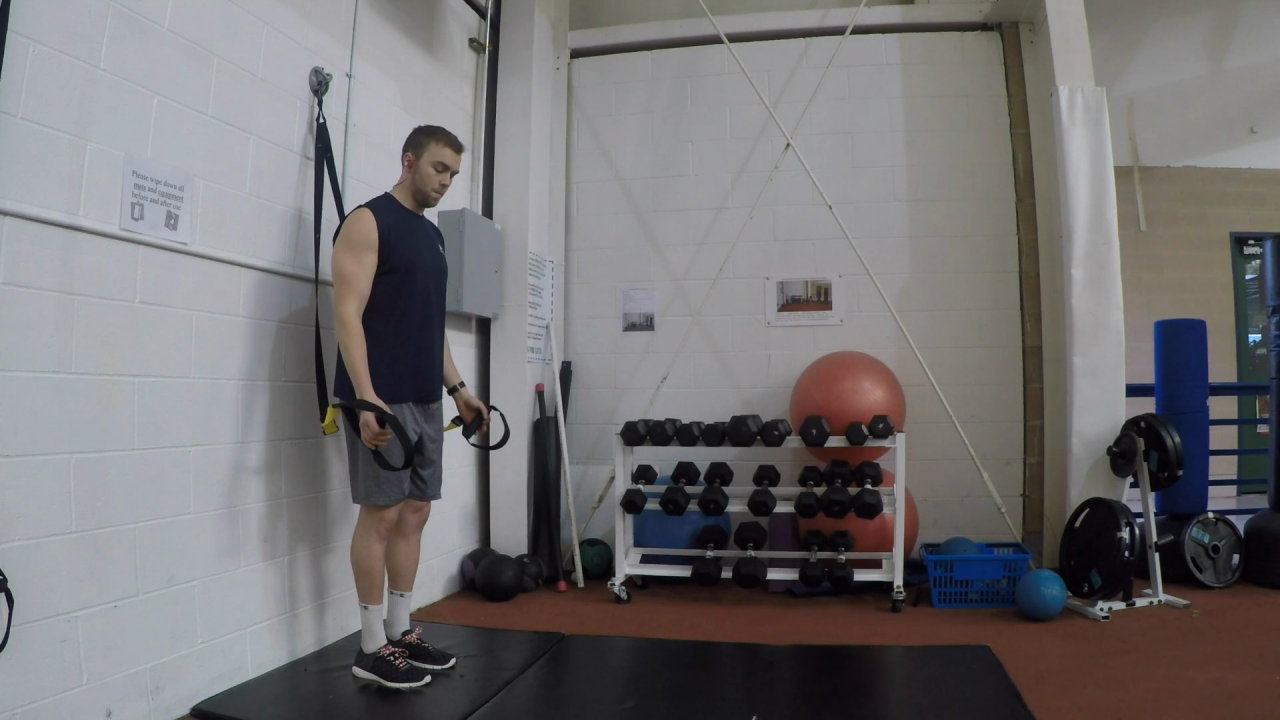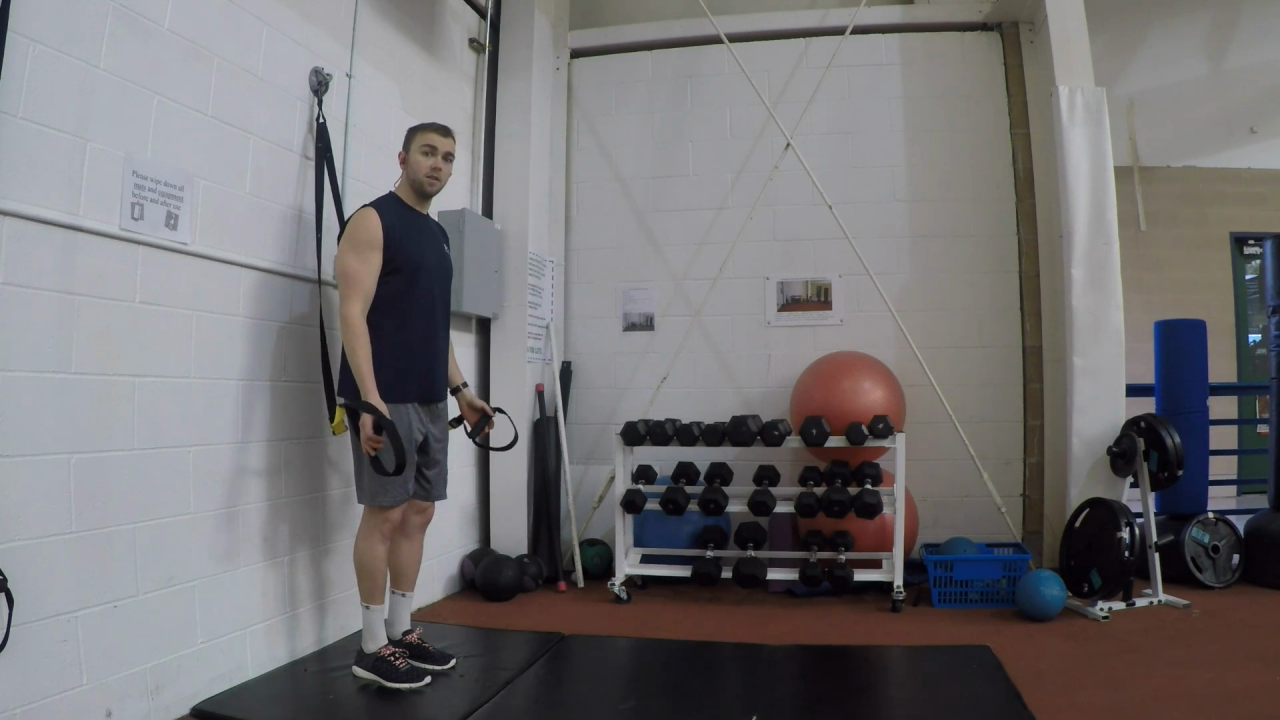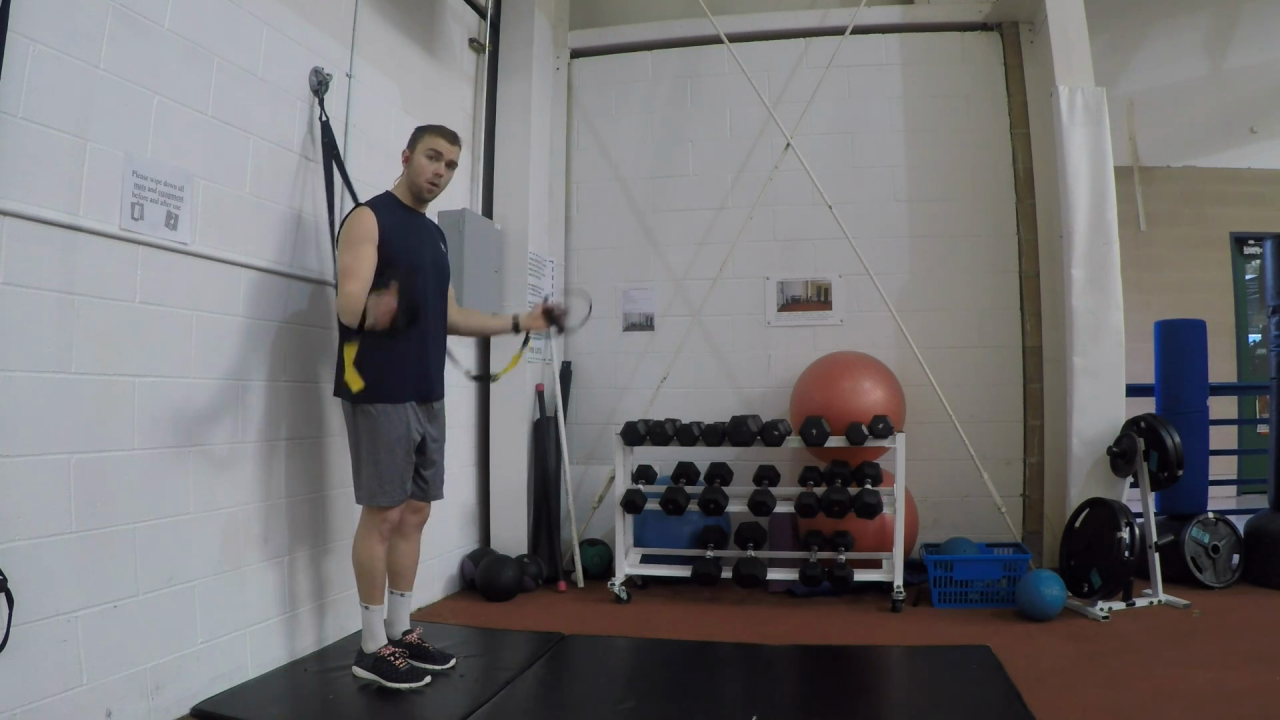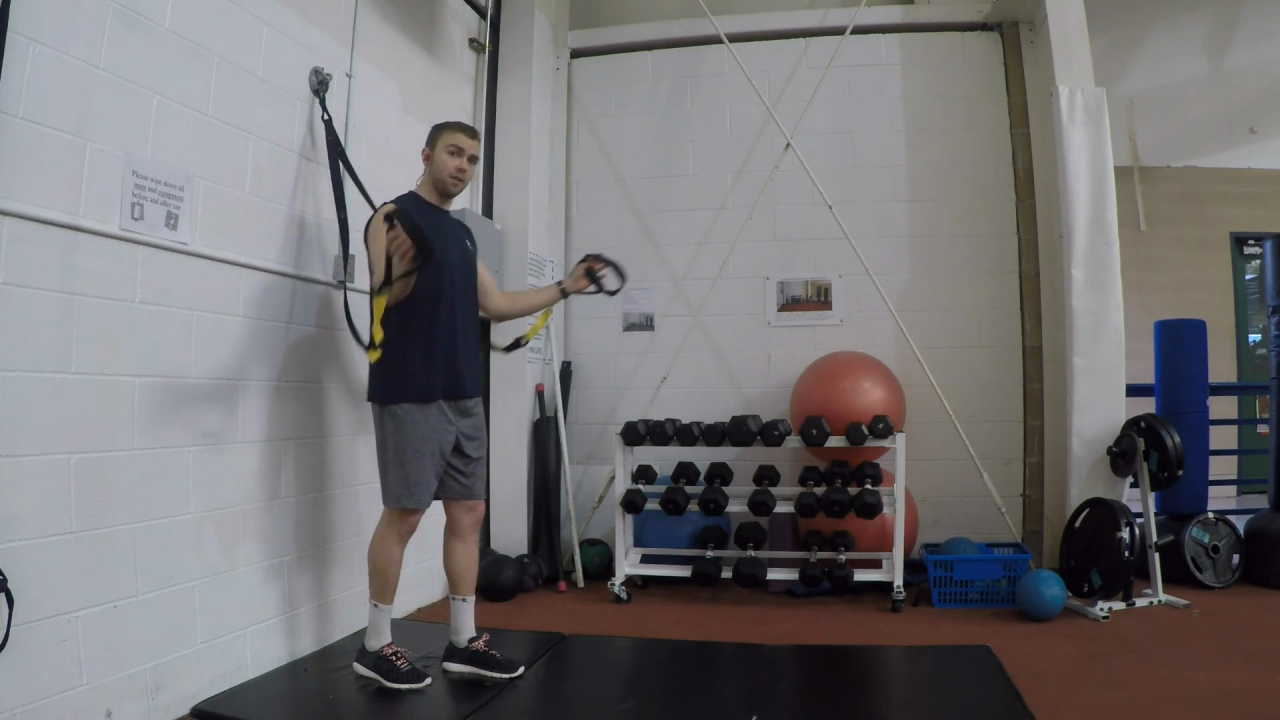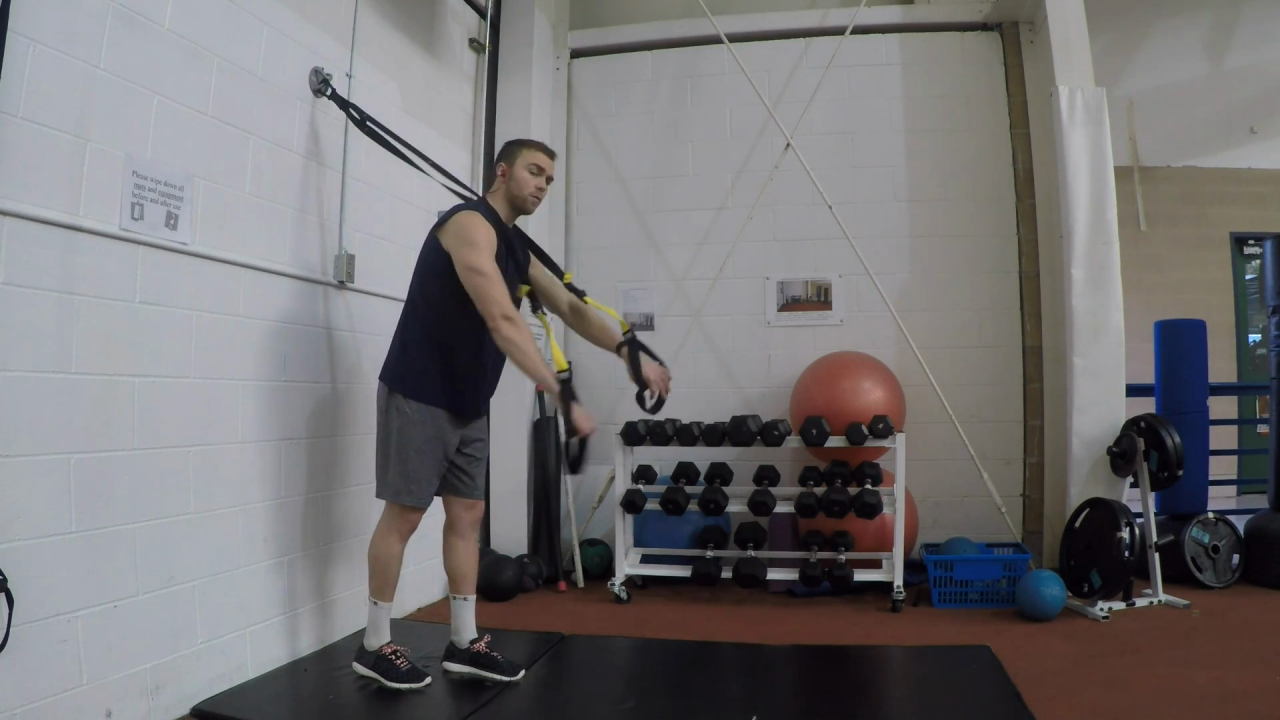
dt=1s
person 1, frame 1
left shoulder: (431, 234)
right shoulder: (368, 222)
right elbow: (347, 313)
left wrist: (456, 387)
right wrist: (366, 397)
left hip: (424, 399)
right hip: (382, 400)
left knee: (414, 514)
right knee: (381, 515)
left ankle: (401, 631)
right ankle: (372, 647)
person 1, frame 2
left shoulder: (437, 234)
right shoulder: (373, 220)
right elbow: (353, 313)
left wrist: (460, 388)
right wrist: (370, 398)
left hip: (430, 400)
right hip: (387, 399)
left knee: (418, 513)
right knee: (384, 514)
left ankle: (401, 631)
right ankle: (372, 646)
person 1, frame 3
left shoulder: (434, 234)
right shoulder: (369, 219)
right elbow: (346, 305)
left wrist: (518, 322)
right wrist: (373, 312)
left hip: (427, 394)
right hip: (381, 394)
left knee: (414, 513)
right knee: (383, 514)
left ankle: (400, 630)
right ankle: (373, 646)
person 1, frame 4
left shoulder: (461, 233)
right shoulder: (395, 217)
left elbow: (496, 305)
right elbow: (389, 289)
left wrist: (565, 286)
right wrist: (404, 262)
left hip: (463, 396)
right hip: (410, 396)
left knee: (468, 514)
right knee: (403, 515)
left ankle: (464, 640)
right ankle: (376, 645)
person 1, frame 5
left shoulder: (517, 246)
right shoulder: (469, 225)
left elbow: (571, 308)
right elbow: (503, 321)
left wrist: (631, 354)
right wrist: (562, 395)
left hip: (466, 399)
right hip: (418, 393)
left knee: (468, 513)
right knee: (403, 512)
left ankle: (463, 641)
right ankle: (375, 645)
